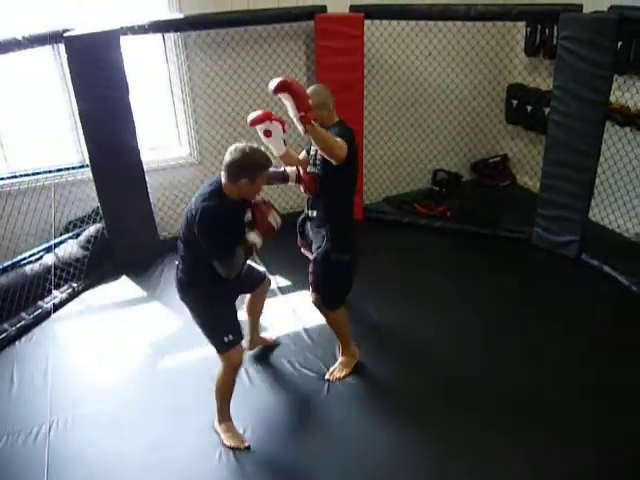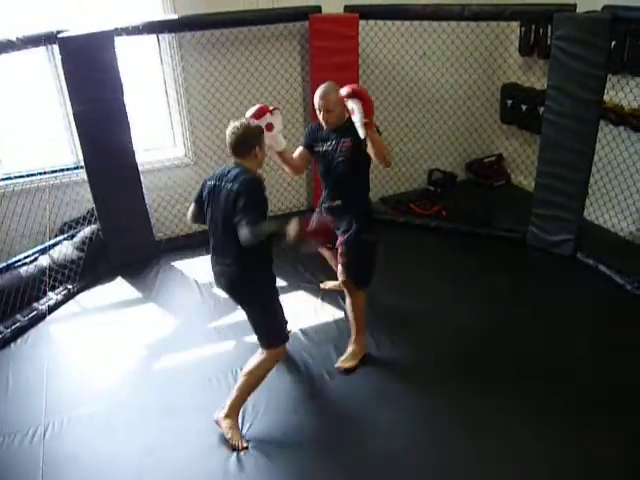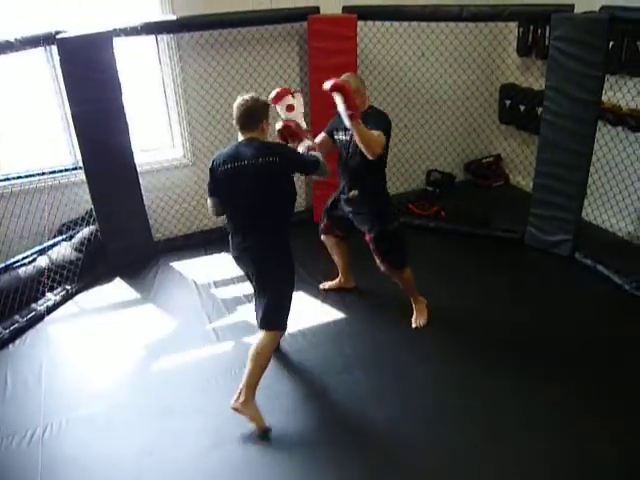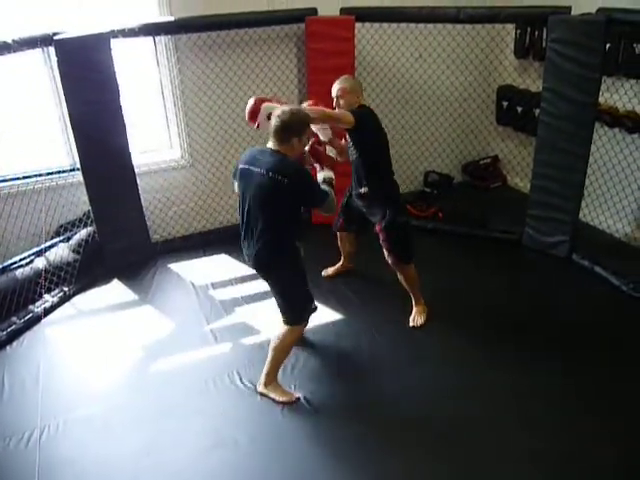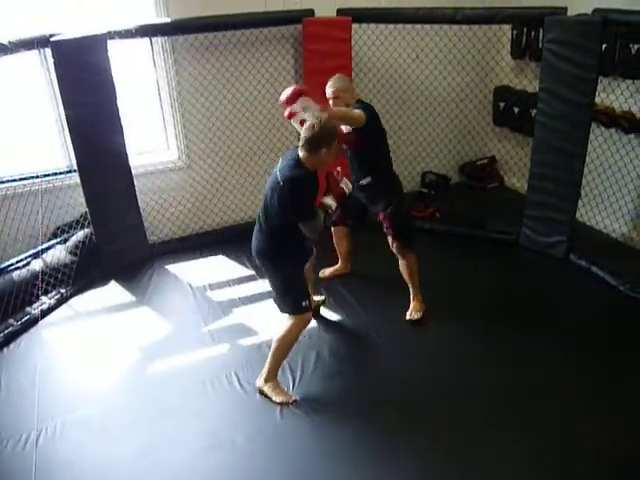
dt=0.2s
person 1, frame 1
left shoulder: (225, 185)
right shoulder: (210, 212)
right elbow: (228, 268)
right wrist: (255, 237)
left hip: (224, 268)
right hip: (200, 285)
left knee: (261, 283)
right knee: (232, 357)
left ankle: (254, 337)
right ankle: (223, 419)
person 1, frame 2
left shoulder: (217, 178)
right shoulder: (250, 184)
left elbow: (194, 217)
right elbow: (250, 234)
right wrist: (289, 231)
left hip: (224, 269)
right hip: (249, 276)
right knee: (274, 351)
left ankle: (274, 332)
right ankle: (228, 414)
person 1, frame 3
left shoulder: (219, 161)
right shoulder: (277, 155)
left elbow: (216, 208)
right elbow: (321, 167)
right wrist: (303, 146)
left hip: (240, 248)
right hip: (272, 250)
left knee: (266, 298)
right knee: (273, 327)
left ankle: (265, 355)
right ankle: (245, 397)
person 1, frame 4
left shoulder: (248, 157)
right shoulder: (293, 174)
left elbow: (238, 188)
right elbow: (330, 208)
right wrist: (326, 177)
left hip: (255, 246)
right hip: (274, 256)
right knee: (296, 322)
left ankle: (301, 305)
right ankle: (268, 381)
person 1, frame 5
left shoulder: (292, 158)
right shoulder: (303, 179)
right elbow: (312, 229)
left hip: (266, 238)
right hip: (277, 250)
left knee: (308, 256)
right knee: (300, 317)
left ankle: (308, 298)
right ankle: (268, 378)
person 2, frame 1
left shoulder: (340, 135)
right shoulder: (315, 135)
left elbow: (336, 154)
right elbow: (300, 165)
left wrist: (304, 122)
right wrist: (276, 145)
left hip: (335, 225)
right hip: (314, 218)
left knee: (322, 298)
right knee: (310, 252)
left ankle: (348, 352)
right ankle: (337, 284)
person 2, frame 2
left shoulder: (359, 130)
right shoulder: (316, 130)
left elbow: (385, 161)
right elbow: (297, 167)
left wrist: (367, 128)
right wrist: (276, 140)
left hip: (355, 213)
right hip: (330, 206)
left knee: (350, 279)
right knee: (324, 244)
left ankle: (358, 342)
right ankle: (344, 278)
person 2, frame 3
left shoulder: (377, 118)
right shoulder: (338, 120)
left elbow: (374, 151)
right elbow: (317, 149)
left wrist: (352, 118)
left hip: (372, 200)
right hip: (345, 194)
left knee: (389, 263)
right knee: (329, 233)
left ankle: (418, 302)
right ankle: (345, 278)
person 2, frame 4
left shoulder: (363, 116)
right shoulder: (352, 119)
left elbow: (328, 116)
right elbow: (347, 151)
right wrist: (328, 143)
left hip: (383, 196)
right hip: (359, 191)
left knee: (397, 256)
right knee: (343, 227)
left ankle: (418, 303)
right ankle: (346, 263)
person 2, frame 5
left shoulder: (365, 111)
right shoulder: (338, 121)
left elbow: (355, 120)
left hip: (383, 186)
right hip: (358, 184)
left knee: (399, 245)
right knee: (338, 222)
left ankle: (416, 298)
right ankle: (344, 264)
